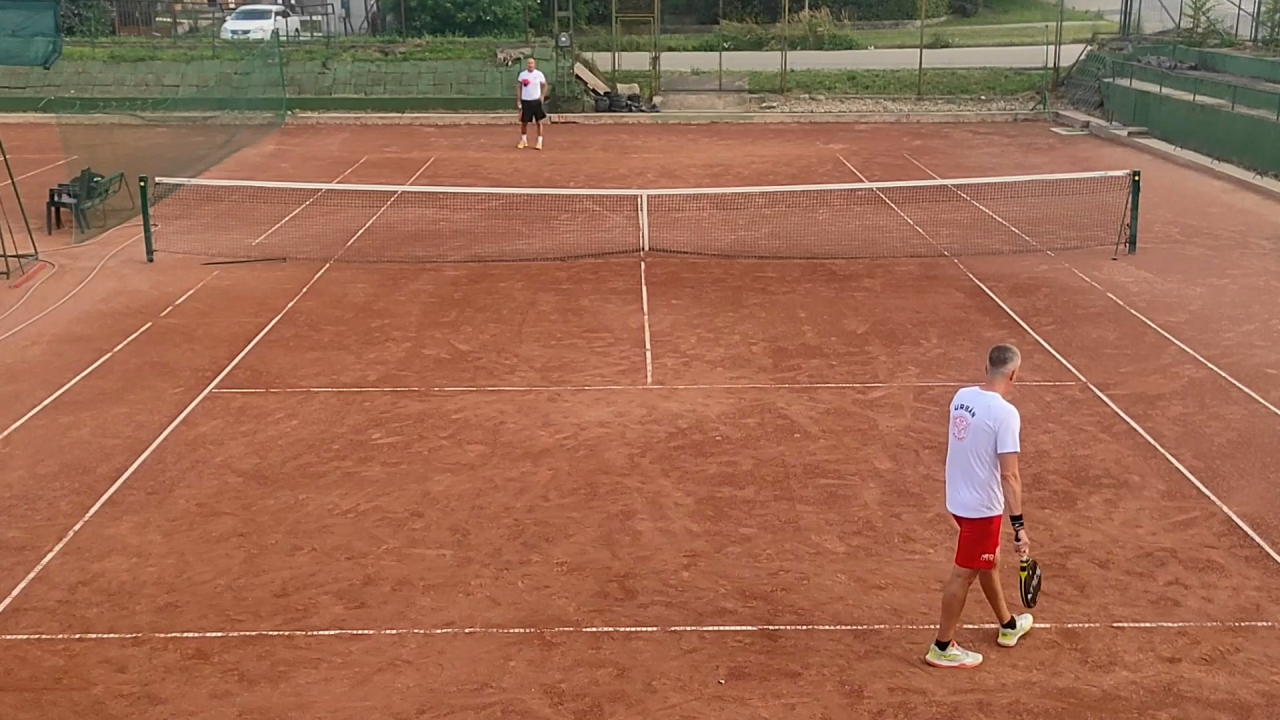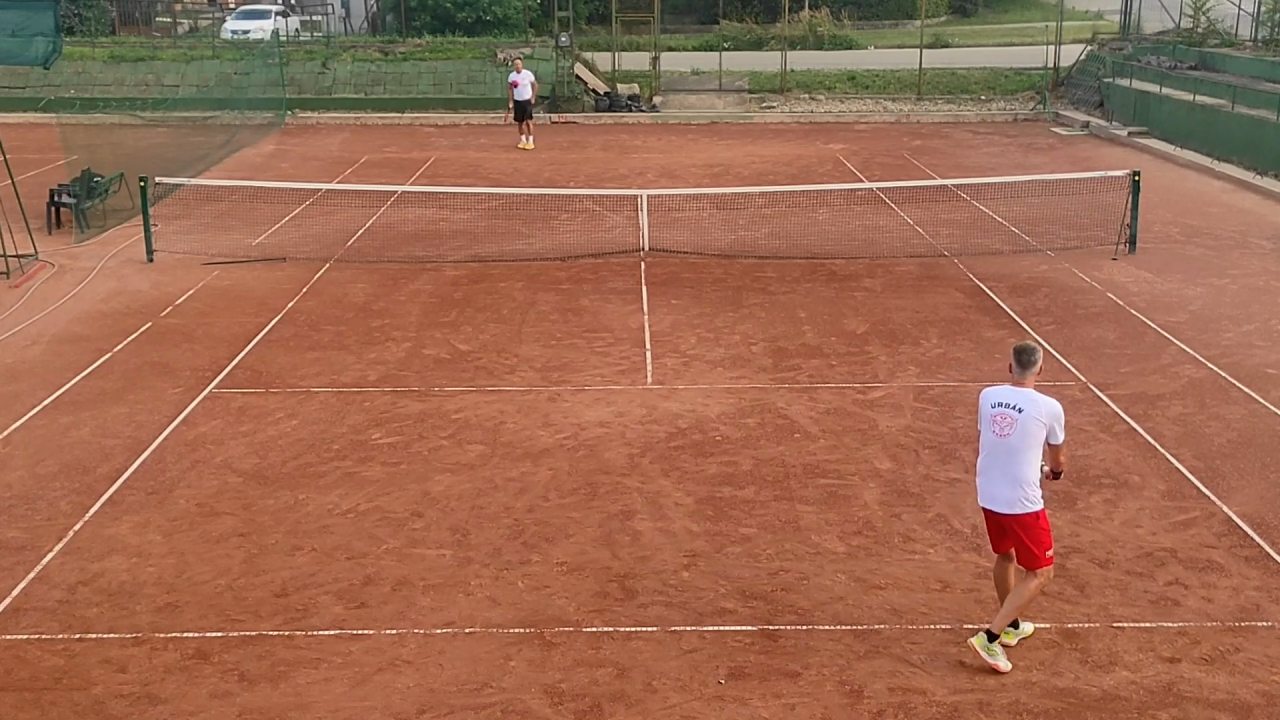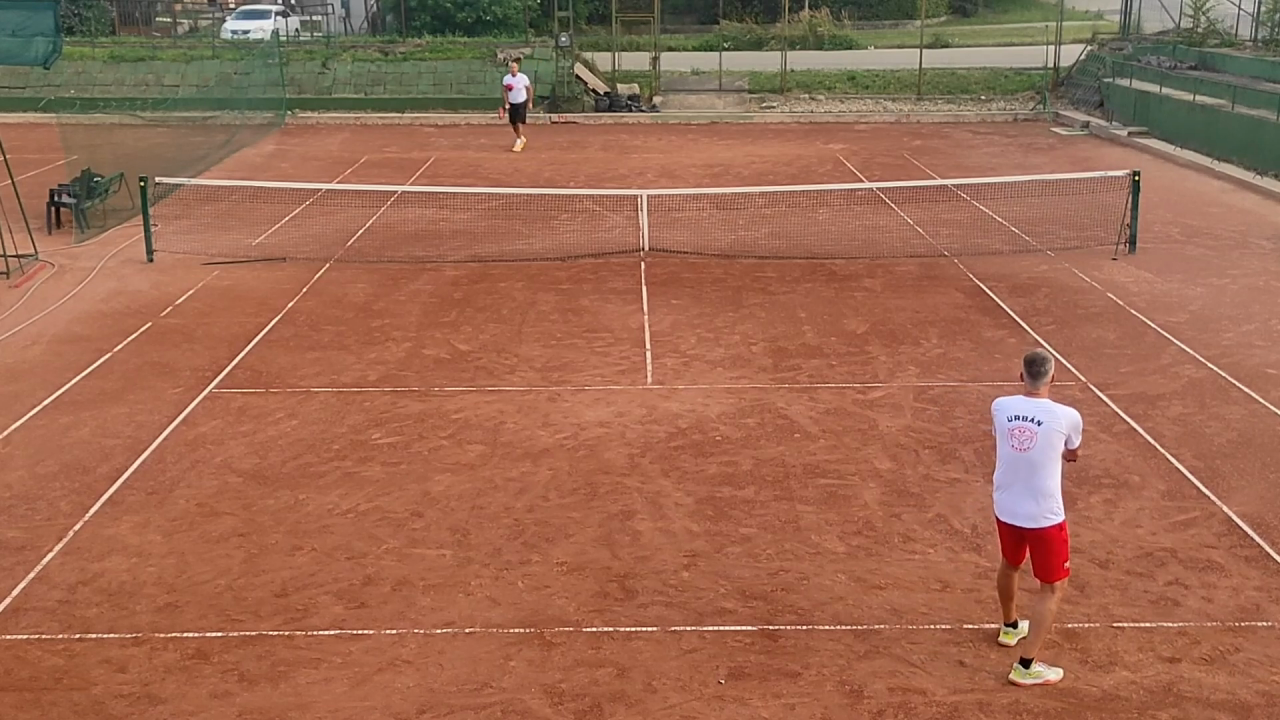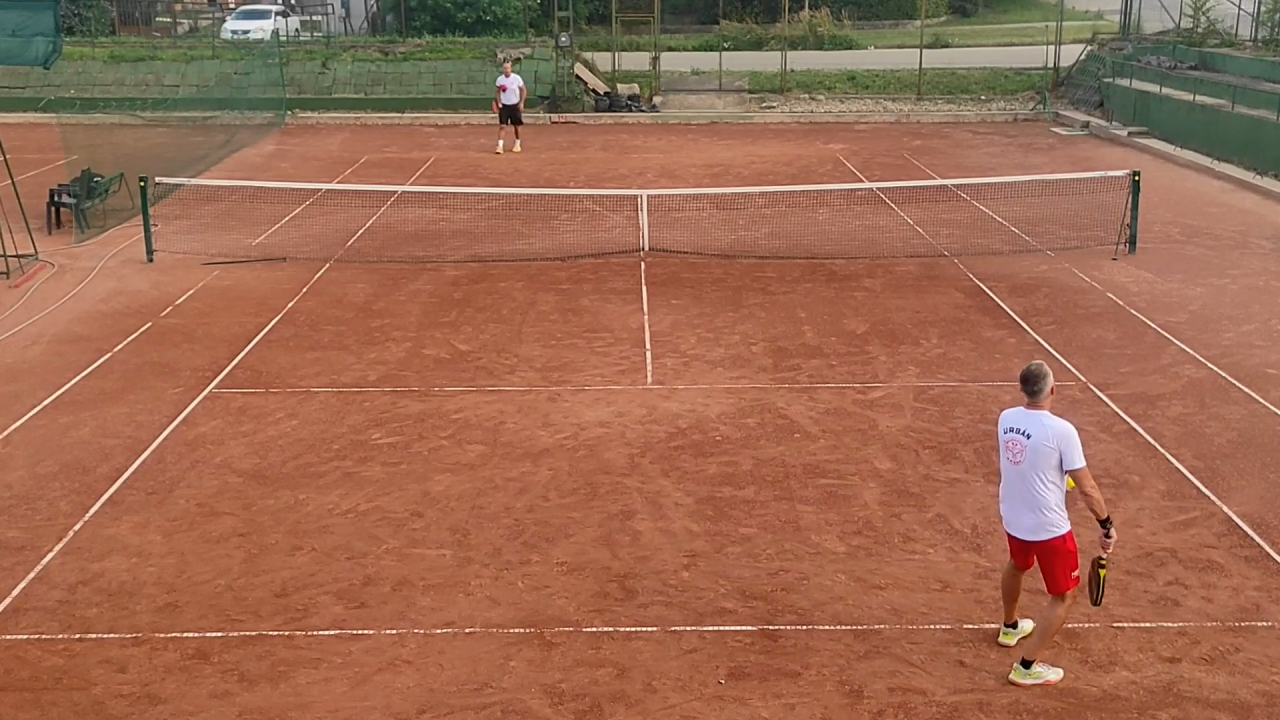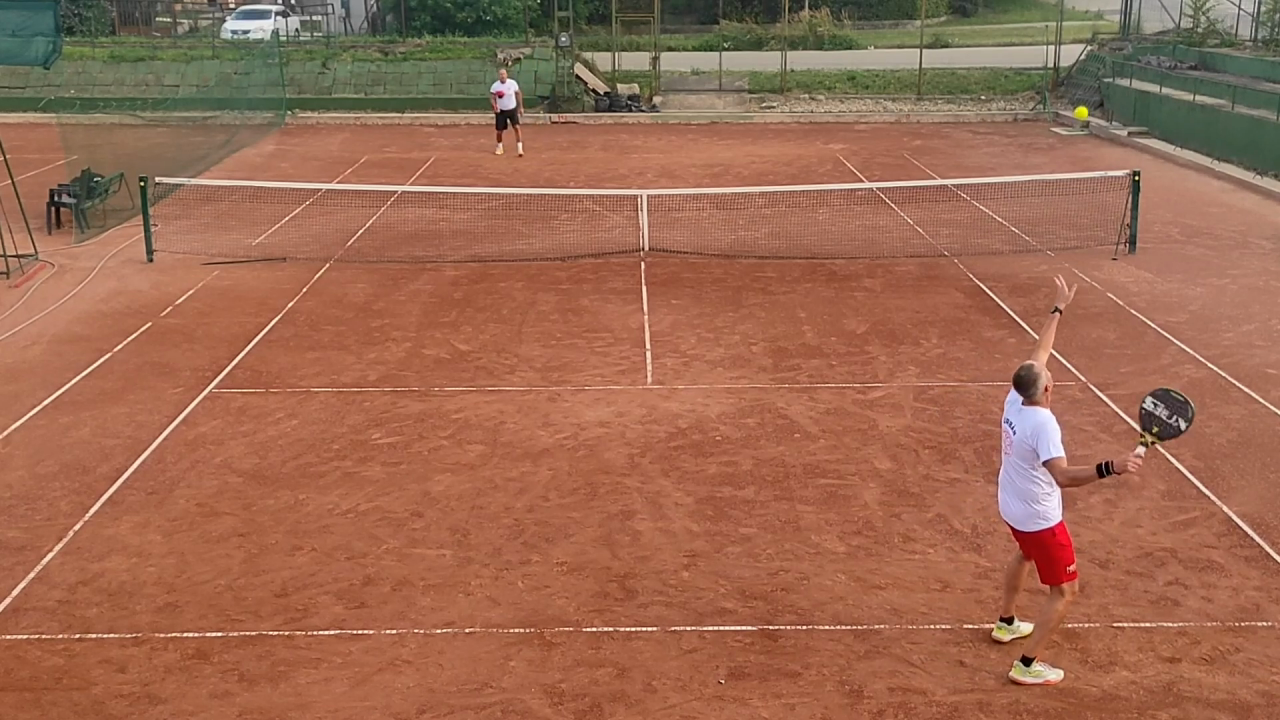
dt=0.5s
person 1, frame 1
left shoulder: (962, 396)
right shoulder: (1005, 412)
right elbow: (1009, 475)
right wrist: (1018, 525)
left hip: (960, 497)
right hip: (982, 506)
left knee: (989, 559)
right knee: (965, 573)
left ankle: (1008, 625)
right ankle: (943, 647)
person 1, frame 2
left shoulder: (987, 397)
right shoulder: (1049, 407)
right elbow: (1057, 458)
right wrist: (1054, 472)
left hip: (989, 496)
right hip: (1023, 503)
left knee: (1005, 556)
right knee: (1040, 573)
left ankle: (1011, 624)
right ankle: (990, 637)
person 1, frame 3
left shoulder: (1000, 407)
right shoulder: (1067, 417)
left hip: (1006, 509)
right hip: (1045, 516)
left knee: (1010, 565)
right knee: (1053, 588)
left ankle: (1010, 627)
right ankle: (1026, 666)
person 1, frame 4
left shoulder: (1007, 419)
right shoulder: (1062, 432)
right elbow: (1086, 487)
right wrist: (1107, 525)
left hip: (1012, 521)
right hip: (1049, 528)
left knee: (1016, 566)
right knee: (1064, 596)
left ankle: (1010, 627)
right ankle: (1026, 667)
person 1, frame 5
left shoulder: (1013, 401)
right shoulder: (1043, 424)
left elbow: (1039, 352)
right elbow: (1062, 476)
left wrist: (1058, 309)
right wrist: (1111, 467)
left hip: (1012, 509)
right hip: (1040, 519)
left knee: (1025, 555)
right knee: (1064, 591)
left ankle: (1006, 622)
right ankle: (1027, 665)
